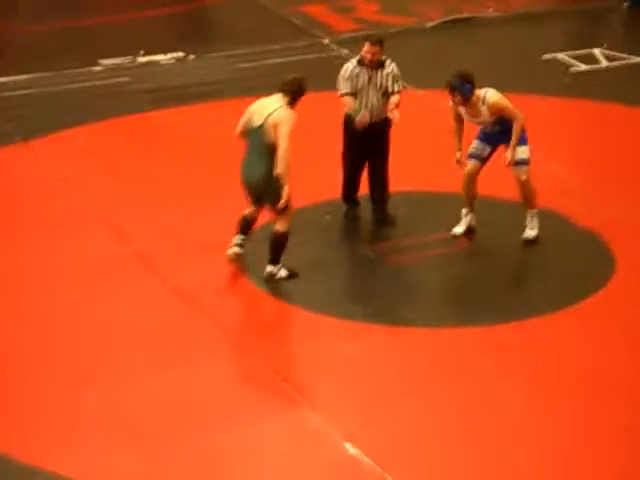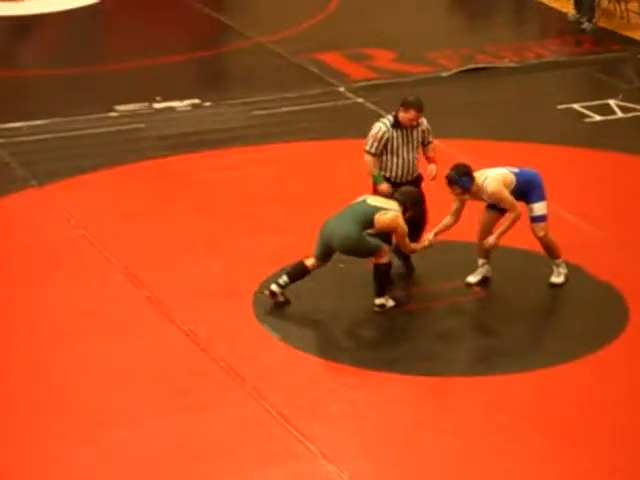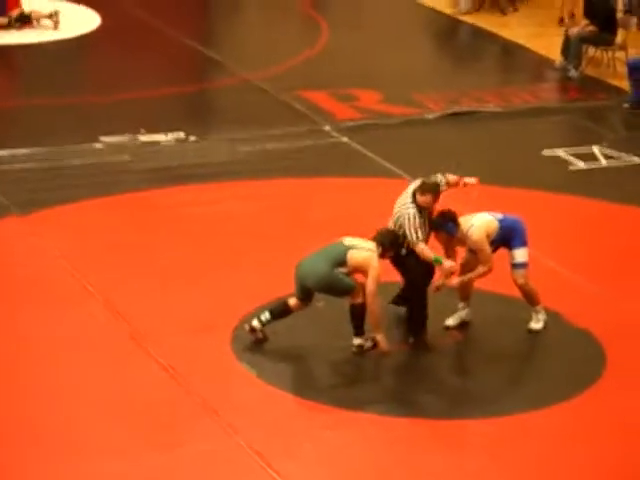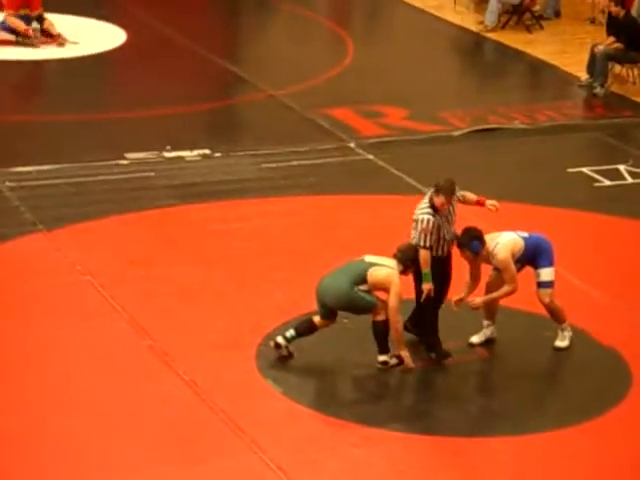
dt=1s
person 1, frame 1
left shoulder: (390, 68)
right shoulder: (350, 68)
left elbow: (396, 93)
right elbow: (345, 97)
left wrist: (393, 108)
right wrist: (358, 112)
left hip: (379, 125)
right hip: (356, 125)
left knee: (379, 168)
right knee: (352, 166)
left ankle: (380, 209)
right ankle: (351, 204)
person 1, frame 2
left shoulder: (422, 124)
right shoulder: (383, 128)
left elbow: (428, 143)
right elbow: (369, 156)
left wrist: (432, 162)
right wrist: (378, 181)
left hip: (412, 181)
right hip: (388, 184)
left knee: (419, 221)
left ankle: (403, 250)
person 1, frame 3
left shoulder: (425, 185)
right shoulder: (409, 212)
left elbow: (445, 178)
right elbow: (418, 245)
left wrist: (461, 180)
right wrist: (440, 262)
left hip: (416, 243)
right hip: (401, 248)
left knee: (426, 273)
right knee: (418, 282)
left ankle: (403, 298)
right ankle: (415, 332)
person 1, frame 4
left shoulder: (447, 196)
right shoulder: (426, 218)
left elbow: (462, 196)
right elbow: (424, 250)
left wrist: (483, 202)
right wrist: (426, 279)
left hip: (444, 254)
right hip: (427, 259)
left knee: (440, 295)
right knee: (429, 301)
left ankle: (414, 324)
right ankle: (432, 347)
person 2, frame 1
left shoulder: (257, 104)
right shoulder: (286, 115)
left elbow: (240, 131)
right elbow: (283, 150)
right wrist: (286, 185)
left hip: (247, 171)
right hip: (266, 176)
left knee: (255, 207)
right knee: (282, 218)
left ankle: (237, 245)
right ankle: (273, 267)
person 2, frame 2
left shoulder: (369, 198)
right shoulder: (399, 221)
right elbow: (407, 248)
right wrist: (423, 244)
left hip: (328, 227)
right hip: (346, 237)
left knee: (317, 260)
right knee: (382, 252)
left ankle: (276, 288)
right ankle: (381, 300)
person 2, frame 3
left shoulder: (353, 240)
right shoulder: (373, 263)
right elbow: (371, 300)
right wrist: (379, 333)
left hip: (303, 266)
right hip: (320, 274)
left knee: (301, 301)
right knee: (358, 293)
left ankle: (258, 323)
right ankle: (359, 340)
person 2, frame 4
left shoulder: (375, 259)
right shoulder: (394, 280)
right elbow: (394, 318)
right wrist: (402, 350)
left hip: (324, 285)
right hip: (340, 292)
left knee: (325, 319)
right knee: (381, 310)
left ankle: (282, 340)
right ankle: (384, 357)
person 3, frame 1
left shoulder: (491, 100)
right shoulder: (455, 105)
left elbow: (518, 118)
right elbow: (458, 123)
left wrist: (512, 150)
right wrist: (458, 149)
left hip: (512, 128)
right hip: (489, 131)
left knee: (522, 177)
right knee: (469, 173)
left ankle: (532, 220)
right ankle: (467, 218)
person 3, frame 2
left shoulder: (491, 188)
right shoulder: (465, 190)
left elbow: (516, 212)
right elbow: (453, 217)
left wrist: (497, 236)
right wrist: (434, 233)
left hip: (531, 183)
right hip: (510, 187)
left knee: (540, 233)
right knee: (484, 227)
left ankle: (560, 267)
right ankle: (483, 268)
person 3, frame 3
left shoulder: (474, 235)
right shoulder: (451, 233)
left elbow: (487, 266)
left wrist: (461, 280)
right wrist: (443, 281)
left hip: (513, 231)
right hip: (493, 231)
left knee: (520, 280)
right knee: (465, 269)
left ankle: (539, 313)
right ankle: (463, 311)
person 3, frame 4
left shoulder: (500, 255)
right shoulder: (477, 250)
left elbow: (512, 286)
right elbow: (474, 279)
left wrist: (484, 300)
right wrist: (464, 295)
left hip: (540, 249)
right hip: (519, 250)
left knee: (545, 299)
right knee: (491, 287)
left ankle: (565, 330)
right ankle: (488, 329)
